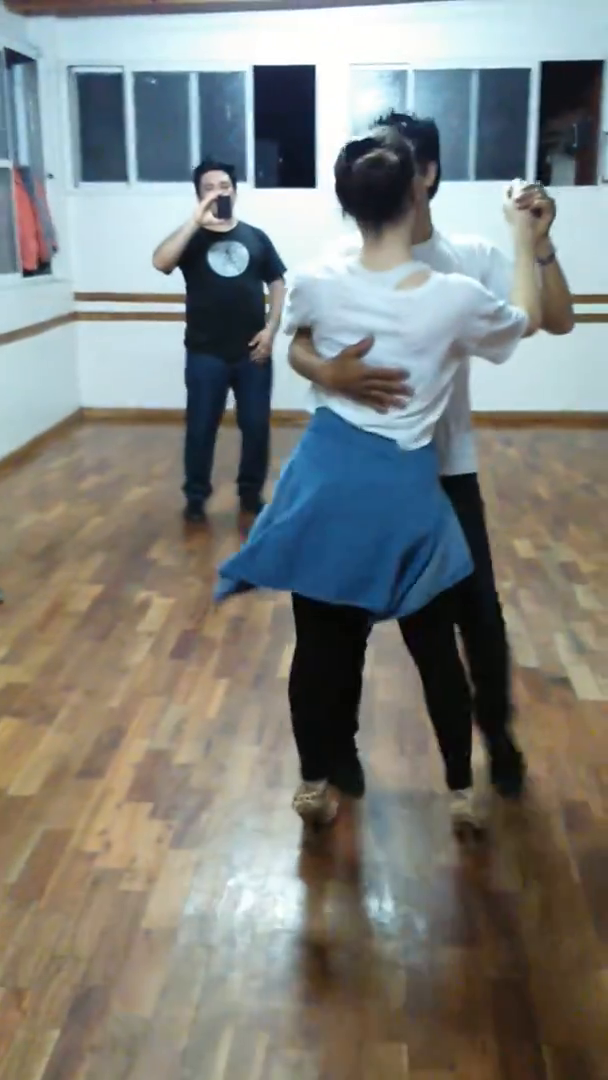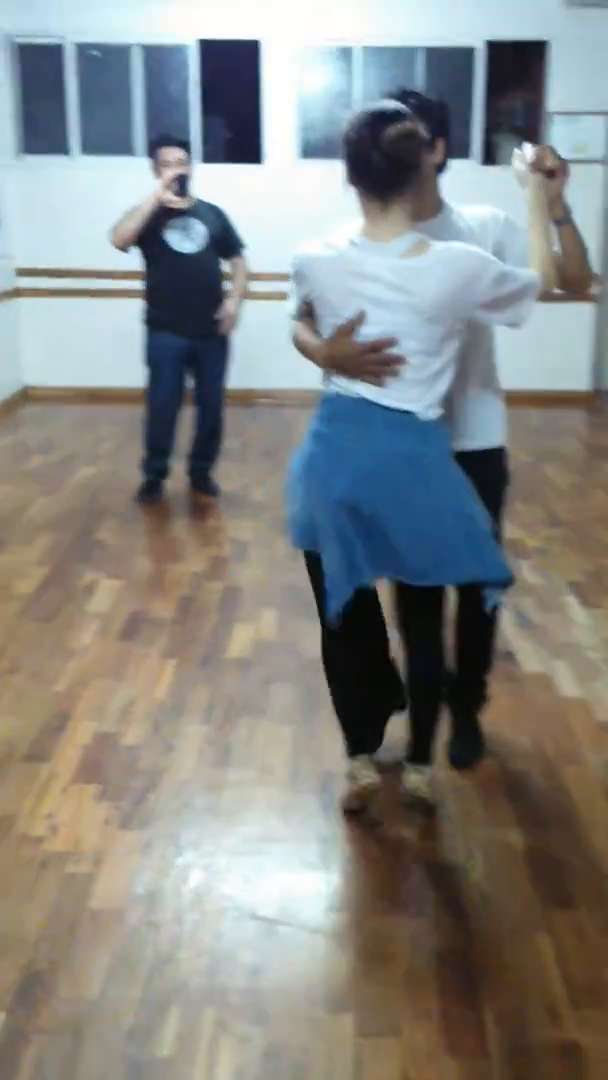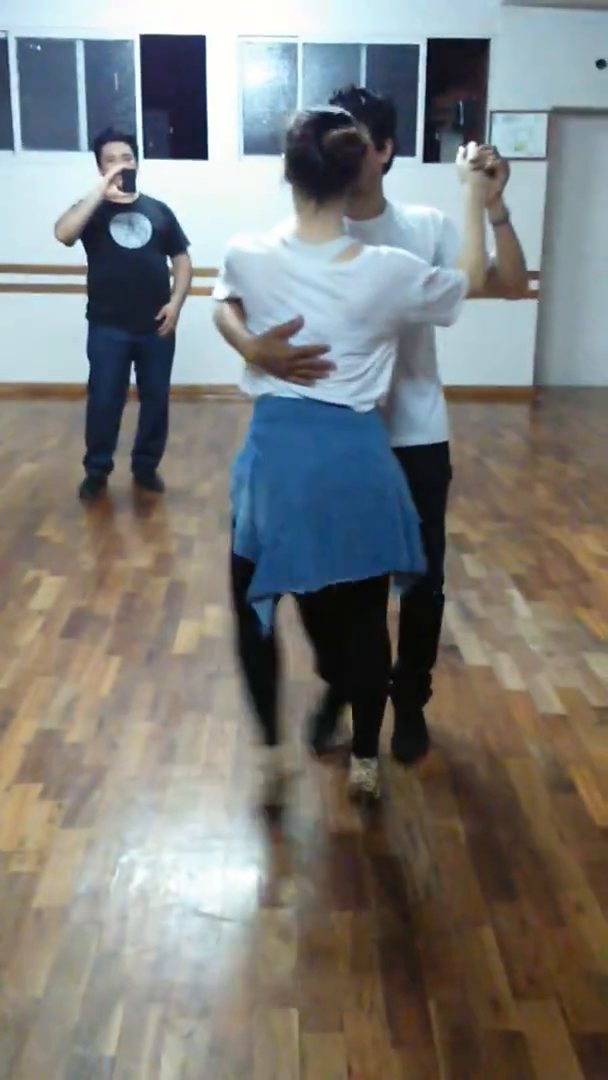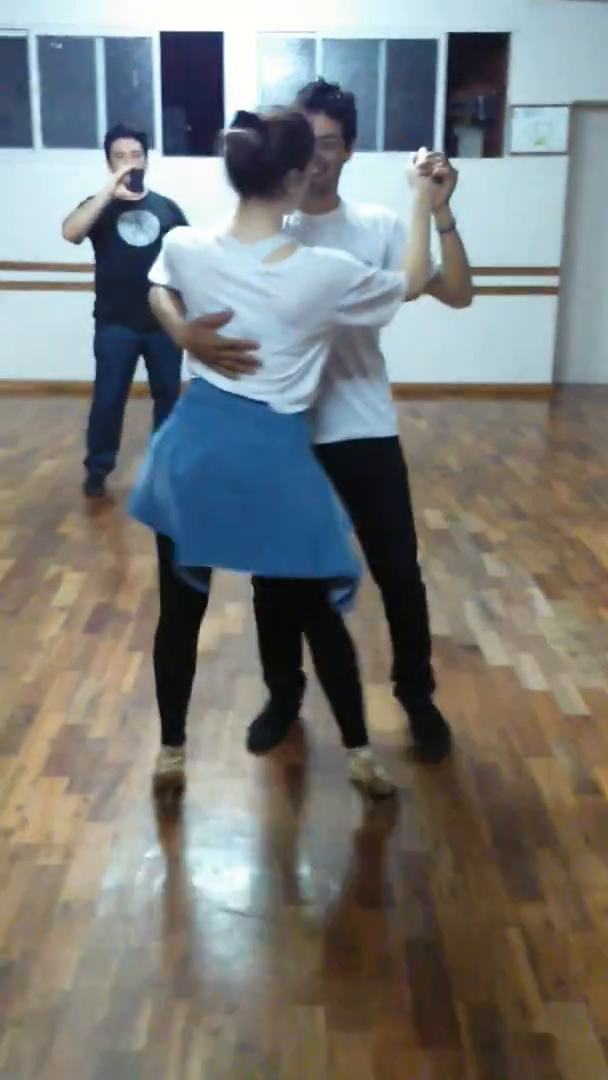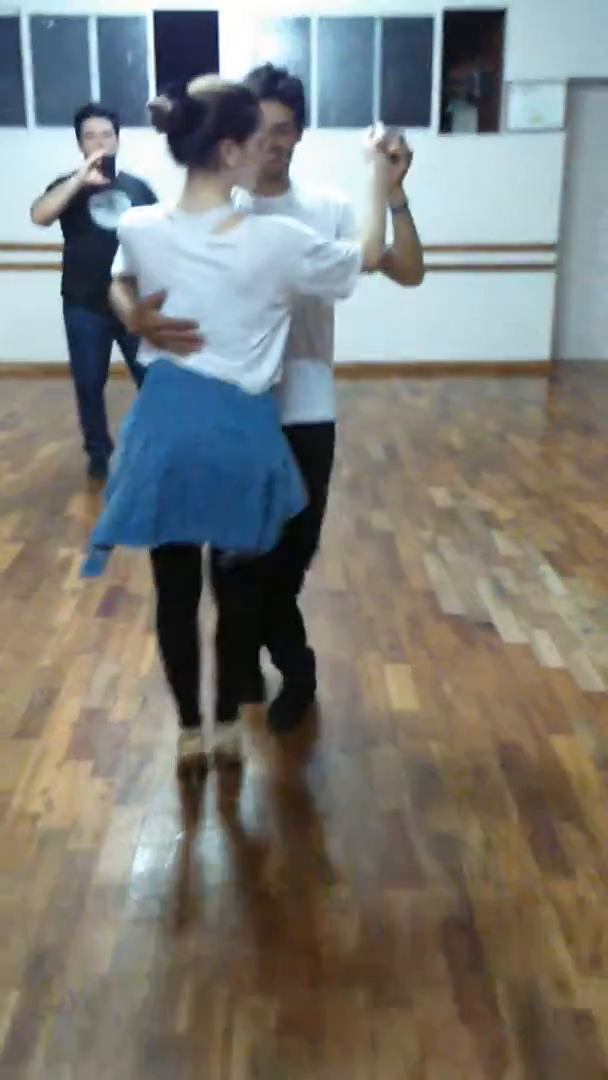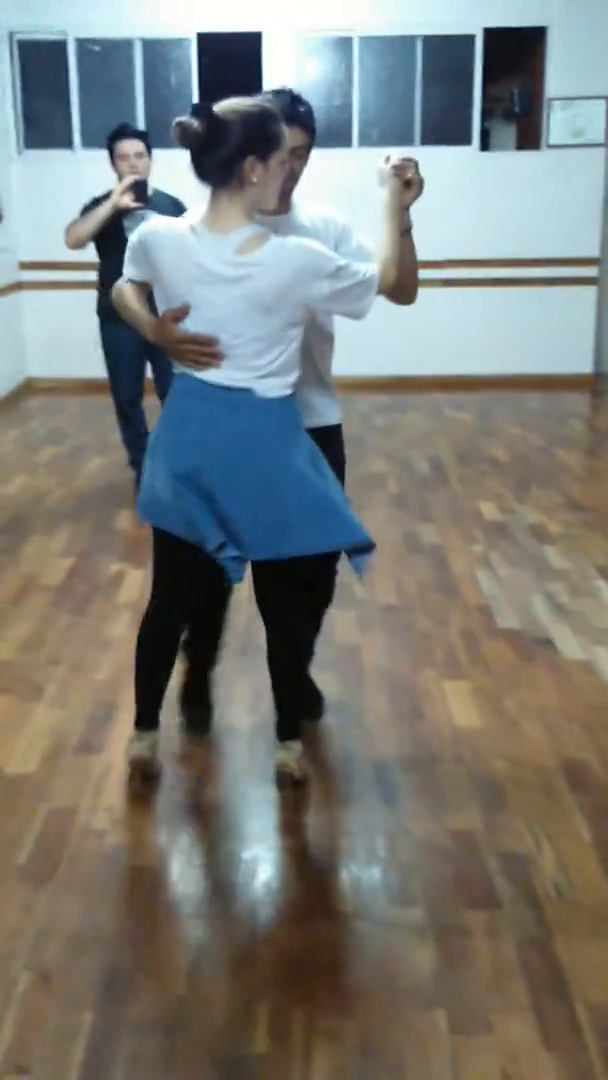
dt=0.4s
person 1, frame 1
left shoulder: (317, 282)
right shoulder: (454, 298)
right elbow: (525, 320)
right wrist: (523, 238)
left hip: (325, 474)
right hip: (401, 486)
left knee: (318, 642)
right knee: (436, 644)
left ankle: (314, 782)
right ankle: (458, 791)
person 1, frame 2
left shoulder: (316, 260)
right shoulder: (458, 267)
right elbow: (541, 281)
right wrist: (538, 200)
left hip: (337, 451)
right hip: (416, 460)
left knee: (343, 618)
right knee: (421, 623)
left ankle: (359, 761)
right ankle: (419, 767)
person 1, frame 3
left shoulder: (247, 257)
right shoulder: (388, 272)
left elbow: (226, 306)
right elbow: (472, 279)
right wrist: (475, 200)
left hip: (278, 452)
right hip: (357, 456)
left knee: (253, 610)
right knee: (362, 618)
left ankle: (272, 751)
right ankle: (364, 762)
person 1, frame 4
left shoulder: (185, 249)
right shoulder: (324, 273)
left elbow: (161, 298)
right elbow: (411, 282)
right wrist: (423, 204)
left hip: (196, 447)
right hip: (275, 456)
left knee: (179, 609)
right knee: (315, 611)
left ankle: (171, 751)
right ankle: (359, 753)
person 1, frame 5
left shoulder: (138, 230)
right shoulder: (275, 241)
left elbow: (121, 292)
right elbow: (367, 257)
right wrist: (380, 180)
left hip: (164, 424)
right hip: (240, 432)
left knee: (175, 590)
right knee: (242, 583)
left ankle: (189, 731)
right ankle: (228, 724)
person 1, frame 6
left shoulder: (158, 240)
right shoulder: (296, 261)
left elbow: (126, 295)
right elbow: (385, 278)
right wrist: (393, 204)
left hip: (187, 434)
right hip: (265, 442)
left knee: (171, 595)
right knee: (286, 602)
left ankle: (145, 735)
right ankle: (290, 743)
person 2, frame 1
left shoulder: (472, 257)
right shoulder: (342, 262)
left elbow: (557, 322)
right elbow: (298, 346)
left wrist: (540, 244)
right wrist: (331, 374)
left hip: (448, 467)
left knee: (478, 610)
left ankle: (496, 736)
right ankle: (339, 740)
person 2, frame 2
left shoulder: (487, 228)
left elbow: (575, 282)
right elbow: (303, 321)
left wrist: (555, 205)
right wrist: (327, 353)
left hip: (473, 441)
left knee: (476, 584)
right knee: (417, 586)
left ankle: (464, 708)
right ankle: (382, 696)
person 2, frame 3
left shoulder: (427, 228)
left elbow: (510, 286)
right elbow: (228, 305)
left wrist: (494, 206)
right wrist: (255, 349)
left hip: (415, 438)
left knee: (422, 579)
left ankle: (409, 700)
right ankle: (342, 683)
person 2, frame 4
left shoulder: (379, 226)
left elbow: (456, 293)
left wrist: (440, 211)
right wrist: (191, 337)
left hip: (365, 433)
left knee: (399, 574)
left ankle: (418, 696)
right ankle: (283, 693)
person 2, frame 5
left shoulder: (329, 209)
left elbow: (408, 273)
left wrist: (393, 192)
right wrist: (141, 319)
left hip: (306, 412)
left knee: (292, 555)
right knee: (247, 557)
left ankle: (241, 657)
right ankle: (294, 664)
person 2, frame 6
left shoulder: (327, 227)
left elbow: (401, 292)
left wrist: (400, 216)
right wrist: (161, 331)
left hip: (313, 420)
left knee: (318, 558)
left ankle: (293, 669)
right ankle: (199, 672)
person 3, frame 1
left shoulder: (256, 237)
right shoulder: (192, 237)
left elbow: (278, 286)
right elbow: (161, 262)
left wrist: (270, 328)
right wrist: (196, 220)
left hip: (252, 352)
right hip: (205, 353)
left knee: (256, 426)
right knee: (200, 428)
left ankle: (251, 492)
right ankle: (196, 496)
person 3, frame 2
left shoulder: (212, 214)
right shoulder: (148, 215)
left elbow: (238, 261)
right elbow: (119, 240)
left wrist: (235, 300)
right wrist: (156, 197)
left hip: (211, 330)
right hip: (166, 331)
left knee: (211, 404)
right knee: (163, 405)
left ankle: (201, 471)
right ankle: (154, 475)
person 3, frame 3
left shoulder: (158, 210)
right shoulder: (93, 209)
left elbow: (182, 260)
right elbow: (62, 233)
left wrist: (176, 302)
right wrist: (101, 192)
left hip: (156, 325)
right hip: (108, 326)
left knee: (156, 399)
right knee: (104, 400)
left ankle: (146, 466)
right ankle: (97, 470)
person 3, frame 4
left shoulder: (166, 207)
right shoulder: (100, 206)
right elbow: (70, 233)
right wrist: (109, 191)
left hip: (163, 322)
right hip: (115, 324)
left knee: (169, 396)
right knee: (108, 399)
right ankle: (97, 468)
person 3, frame 5
left shoulder: (137, 187)
right shoulder: (69, 186)
right elbow: (39, 216)
right wrist: (81, 178)
right hip: (84, 307)
right knee: (89, 384)
right ankle: (98, 452)
person 3, frame 6
left shoulder: (171, 205)
right shoulder: (103, 206)
right elbow: (72, 240)
right wrist: (114, 203)
right hip: (118, 322)
right knee: (127, 396)
right ankle: (141, 464)
